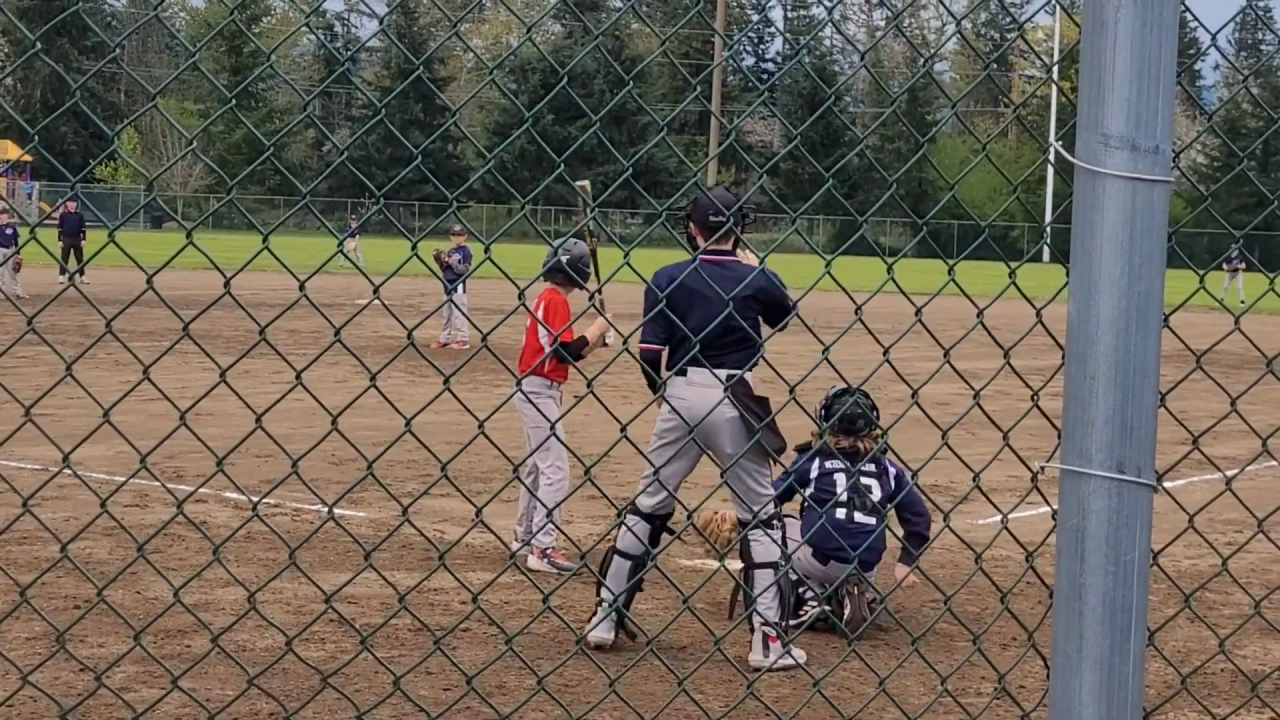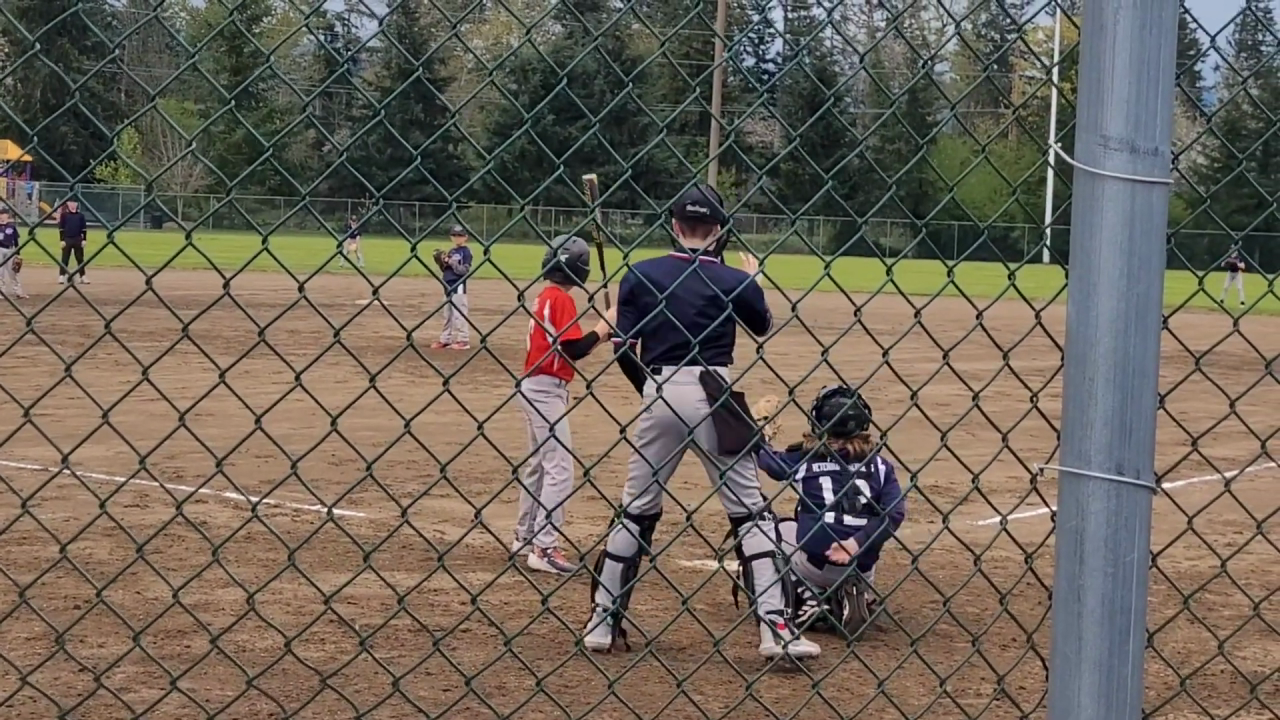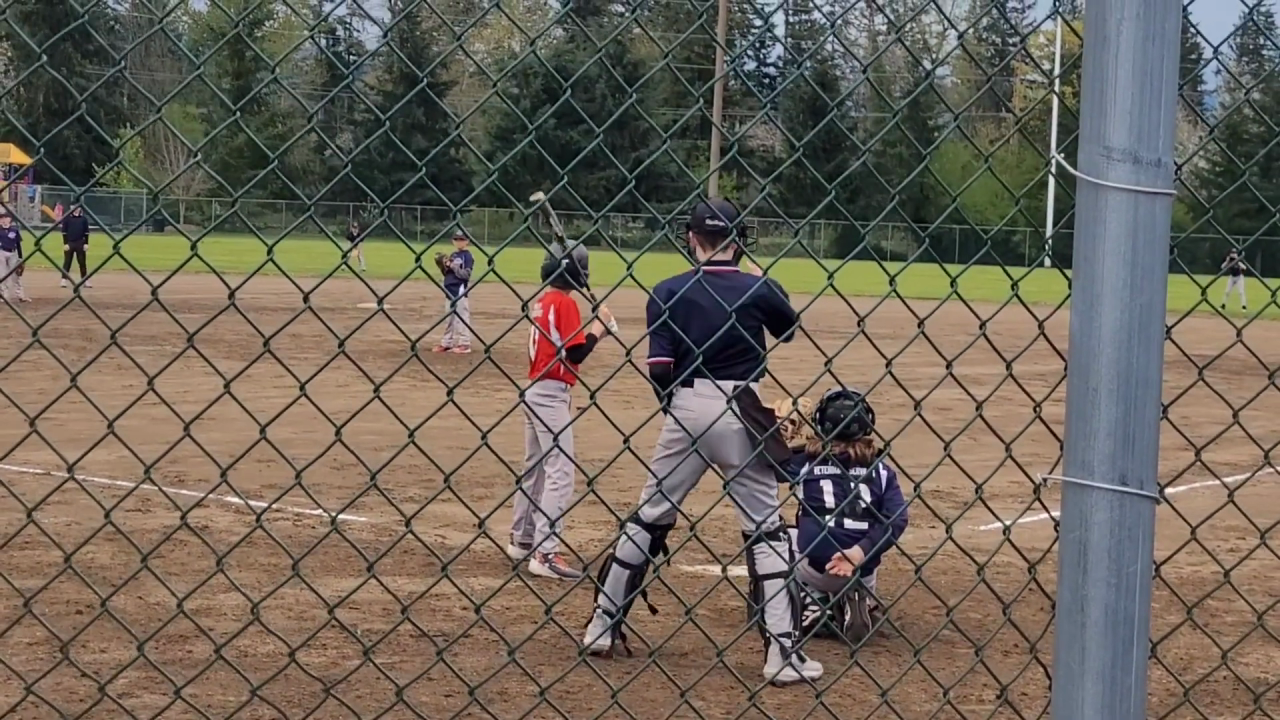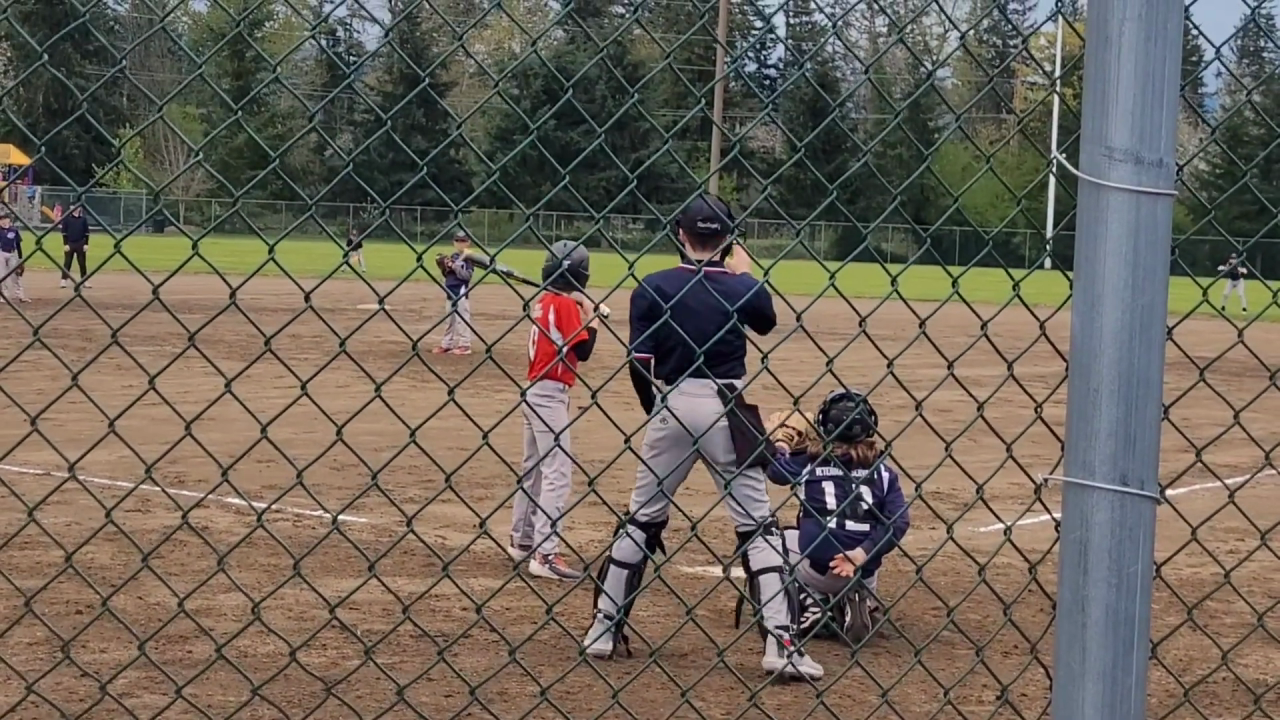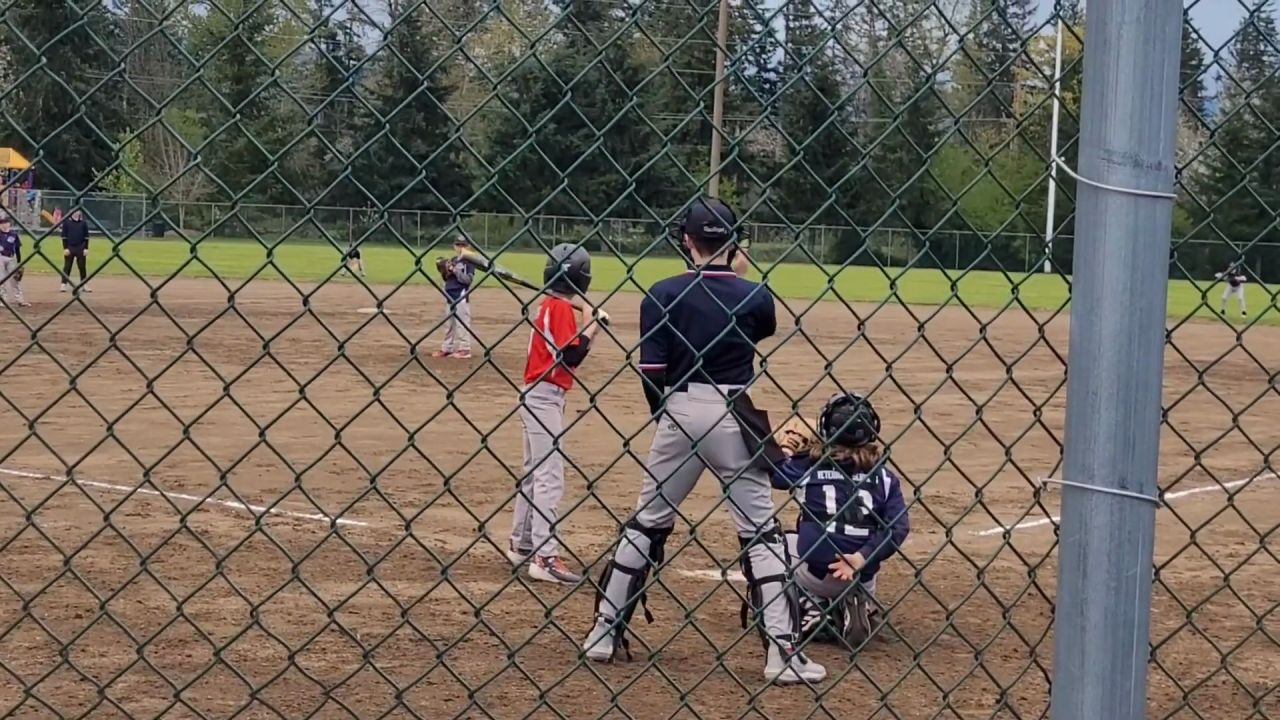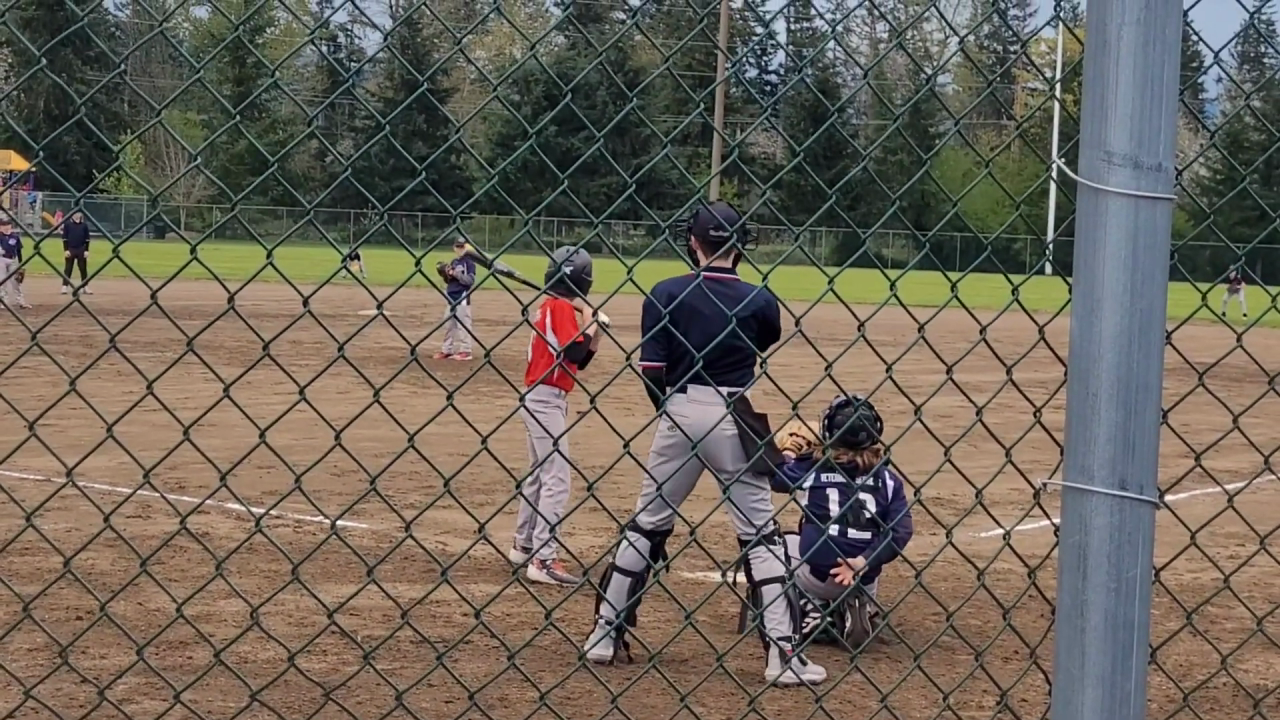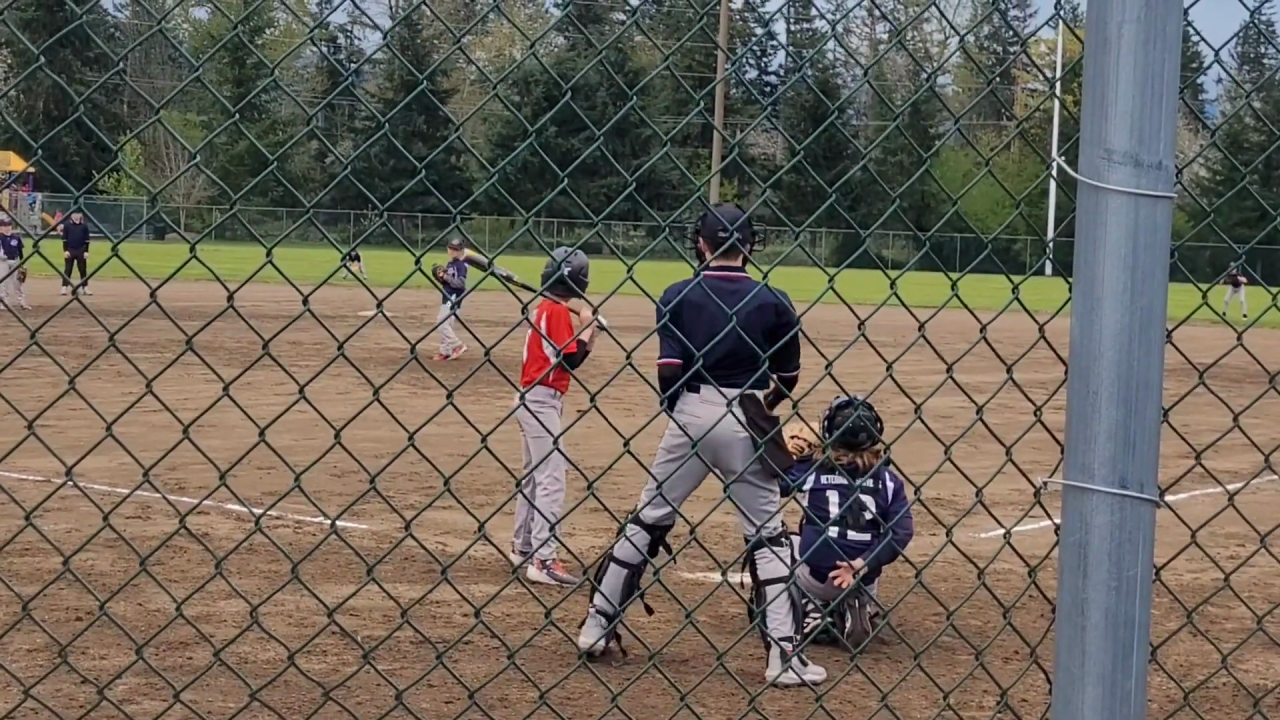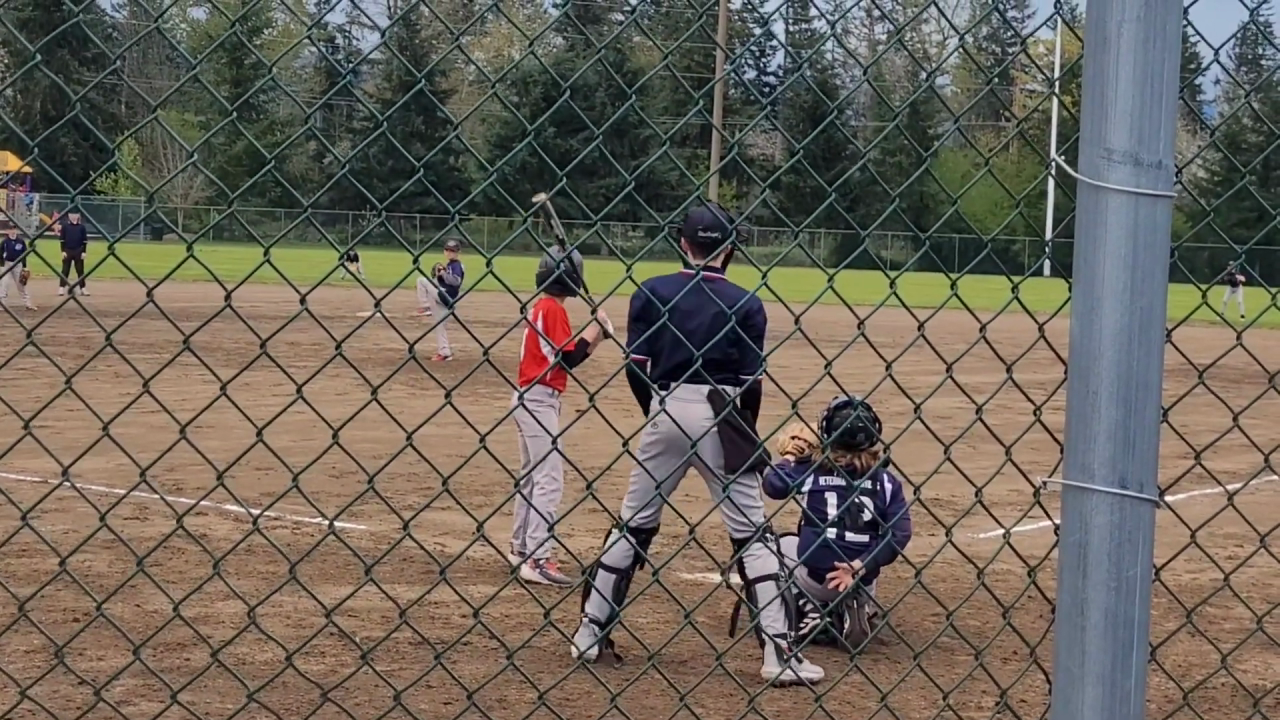
dt=0.3s
person 1, frame 1
left shoulder: (667, 278)
right shoulder: (759, 280)
left elbow: (648, 353)
right elbow: (782, 318)
left wrist: (660, 393)
left hip: (682, 395)
right hip: (736, 401)
left knee: (647, 508)
right knee: (759, 517)
left ankle: (606, 618)
right ankle: (767, 637)
person 1, frame 2
left shoulder: (642, 275)
right shoulder: (735, 281)
left elbow: (623, 348)
right elbow: (763, 328)
left hip: (662, 397)
right hip: (713, 399)
left knee: (635, 510)
right knee: (749, 513)
left ankle: (603, 623)
right ankle: (776, 629)
person 1, frame 3
left shoulder: (667, 291)
right shoulder: (758, 289)
left elbow: (658, 368)
right elbow: (788, 329)
left hip: (687, 408)
right hip: (740, 414)
left knee: (648, 519)
right knee: (765, 531)
left ankle: (603, 625)
right ankle: (782, 649)
person 1, frame 4
left shoulder: (652, 287)
right shoulder: (746, 289)
left elbow: (638, 364)
right elbow: (767, 323)
left wrist: (654, 413)
left hip: (672, 407)
right hip: (727, 412)
left knee: (641, 520)
right knee: (759, 527)
left ankle: (604, 629)
right ankle: (781, 643)
person 1, frame 5
left shoulder: (662, 294)
right shoulder: (754, 295)
left elbow: (650, 373)
left wrist: (665, 418)
left hip: (679, 412)
right hip: (732, 418)
left knee: (645, 525)
right knee: (761, 534)
left ankle: (605, 633)
right ankle: (782, 652)
person 1, frame 6
left shoulder: (665, 294)
right shoulder: (760, 300)
left elbow: (652, 371)
left wrist: (671, 413)
left hip: (680, 414)
right hip: (733, 420)
left knee: (645, 526)
right knee: (761, 535)
left ankle: (605, 635)
right ankle: (783, 654)
person 1, frame 7
left shoulder: (676, 296)
right shoulder: (773, 301)
left elbow: (668, 371)
right elbow: (790, 377)
left wrist: (678, 415)
left hip: (691, 414)
right hip: (744, 421)
left knee: (646, 521)
right knee: (767, 536)
left ankle: (597, 626)
right ankle: (784, 654)
person 1, frame 8
left shoulder: (651, 292)
right shoulder: (746, 303)
left elbow: (635, 367)
right elbow: (752, 382)
right wrist: (748, 437)
left hip: (666, 413)
right hip: (720, 417)
left knee: (632, 526)
right knee: (752, 534)
left ankle: (590, 634)
right ankle: (779, 652)
person 2, frame 1
left shoulder: (545, 298)
right shoulder: (556, 301)
right elbow: (564, 354)
left wrist: (594, 342)
right wrist: (597, 330)
left hip: (534, 389)
right hip: (540, 391)
left knee: (536, 467)
right knee: (555, 471)
left ankle: (525, 537)
right ankle: (542, 549)
person 2, frame 2
left shoulder: (543, 297)
right shoulder: (562, 299)
right elbow: (575, 349)
left wrist: (600, 334)
right wrist: (604, 325)
left hip: (534, 386)
right hip: (547, 389)
left knee: (539, 465)
right knee: (560, 469)
left ankle: (526, 536)
right ankle: (543, 549)
person 2, frame 3
left shoulder: (542, 302)
right shoulder: (564, 303)
right elbow: (575, 354)
left wrist: (596, 331)
right wrist: (599, 325)
left hip: (535, 391)
right hip: (551, 394)
left knee: (535, 469)
right knee: (560, 474)
left ankle: (522, 541)
right ankle: (545, 555)
person 2, frame 4
left shoulder: (543, 302)
right shoulder: (564, 303)
right elbow: (582, 351)
left wrist: (587, 318)
right wrist: (592, 317)
left hip: (536, 392)
right hip: (550, 395)
left knee: (534, 470)
right knee: (557, 474)
left ankle: (522, 541)
right ankle: (545, 555)
person 2, frame 5
left shoulder: (548, 305)
right shoulder: (560, 307)
left elbow: (567, 356)
right elbow: (571, 357)
left wrist: (590, 326)
right wrist: (590, 325)
left hip: (537, 396)
right hip: (545, 397)
left knee: (533, 474)
right knee: (550, 478)
left ankle: (522, 546)
right ankle: (544, 558)
person 2, frame 6
left shoulder: (549, 308)
right shoulder: (561, 308)
left elbow: (580, 361)
right elbow: (576, 354)
left wrist: (595, 329)
right wrist: (589, 323)
left hip: (540, 398)
right hip: (547, 400)
left knee: (539, 476)
right knee: (557, 481)
left ankle: (524, 546)
right ankle: (543, 560)
person 2, frame 7
left shoulder: (543, 308)
right shoulder: (558, 311)
left elbow: (569, 362)
right elbow: (569, 362)
left wrist: (591, 333)
right wrist: (587, 328)
left hip: (533, 399)
right hip: (542, 400)
left knee: (533, 477)
right knee: (551, 481)
left ankle: (523, 548)
right ankle: (543, 561)
person 2, frame 8
left shoulder: (540, 307)
right shoulder: (553, 309)
left elbow: (562, 358)
right elbow: (568, 359)
left wrist: (595, 335)
right wrist: (595, 329)
left hip: (530, 398)
right hip: (540, 400)
left knee: (531, 477)
right knee: (549, 480)
left ankle: (521, 548)
right ankle: (537, 560)
person 3, frame 1
left shoulder: (814, 458)
right shoulder: (887, 467)
left elbow: (774, 495)
right elbow: (918, 515)
right wrist: (907, 562)
left hip: (819, 558)
right hip: (864, 568)
left ankle: (810, 598)
right ankle: (852, 598)
person 3, frame 2
left shoulder: (804, 458)
right shoulder: (878, 464)
left elbow: (769, 461)
right elbow: (894, 512)
left wrist: (761, 439)
right wrist: (856, 544)
left hip: (814, 562)
right hip: (859, 567)
left knee: (779, 530)
left ankle: (809, 599)
right ankle: (855, 596)
person 3, frame 3
left shoulder: (806, 461)
right shoulder: (881, 469)
right elbow: (897, 520)
left wrist: (781, 435)
right wrist: (860, 552)
left hip: (816, 566)
right hip: (863, 573)
left ankle: (812, 604)
right ankle: (860, 603)
person 3, frame 4
left shoulder: (808, 462)
right shoulder: (882, 471)
left elbow: (773, 467)
right elbow: (898, 522)
left wrist: (782, 443)
right wrist: (861, 555)
left hip: (816, 568)
right hip: (863, 573)
left ankle: (812, 605)
right ankle: (860, 605)
person 3, frame 5
left shoulder: (810, 465)
right shoulder: (883, 475)
left elbow: (774, 472)
right elbow: (898, 528)
right wrist: (860, 559)
left hip: (815, 572)
right hip: (862, 577)
right knee: (862, 591)
left ankle: (812, 610)
right ankle: (858, 607)
person 3, frame 6
left shoulder: (812, 466)
right shoulder: (886, 478)
left elbow: (774, 476)
right elbow: (901, 531)
left wrist: (789, 452)
right wrist: (862, 563)
left hip: (816, 574)
right hip: (863, 578)
left ankle: (812, 611)
right ankle: (858, 610)
person 3, frame 7
left shoulder: (812, 468)
right shoulder: (887, 479)
right elbow: (901, 532)
right wrist: (862, 565)
left hip: (817, 575)
right hip: (865, 580)
left ankle: (812, 611)
right ankle: (858, 610)
person 3, frame 8
left shoulder: (811, 468)
right shoulder: (885, 480)
left elbow: (772, 484)
right elbow: (899, 533)
left wrist: (788, 455)
right wrist: (859, 567)
left hip: (815, 576)
right hip: (861, 580)
left knee: (783, 544)
left ankle: (810, 611)
right ankle: (855, 611)
